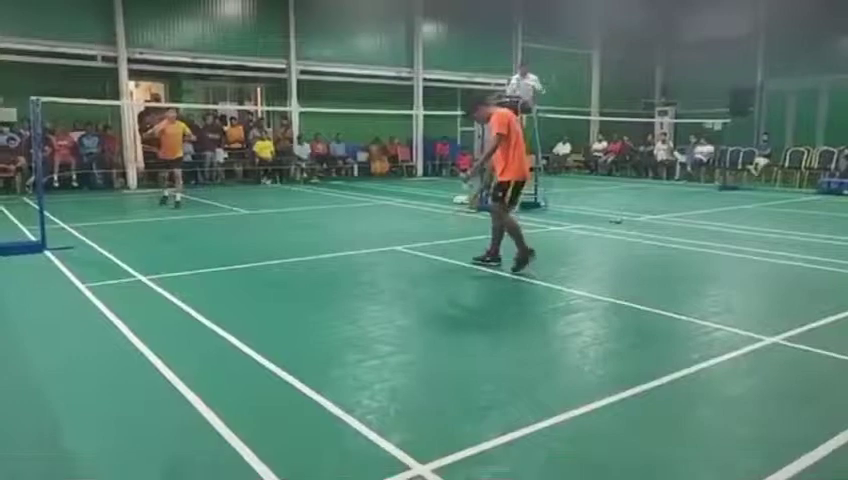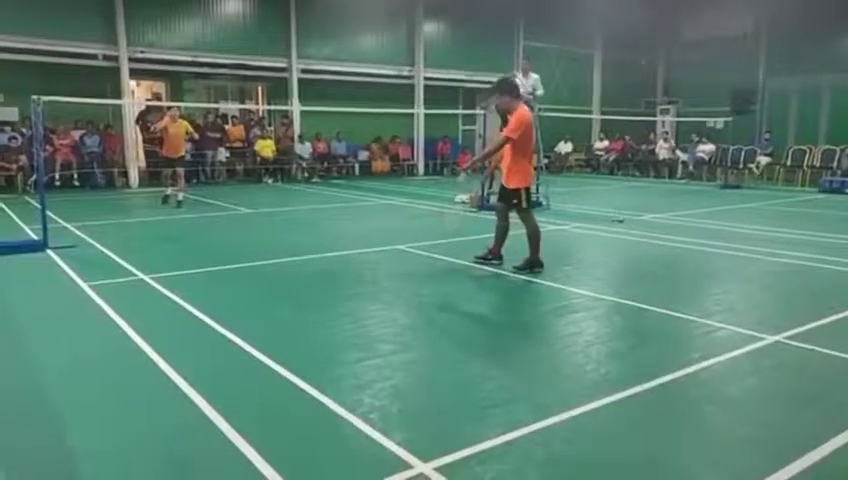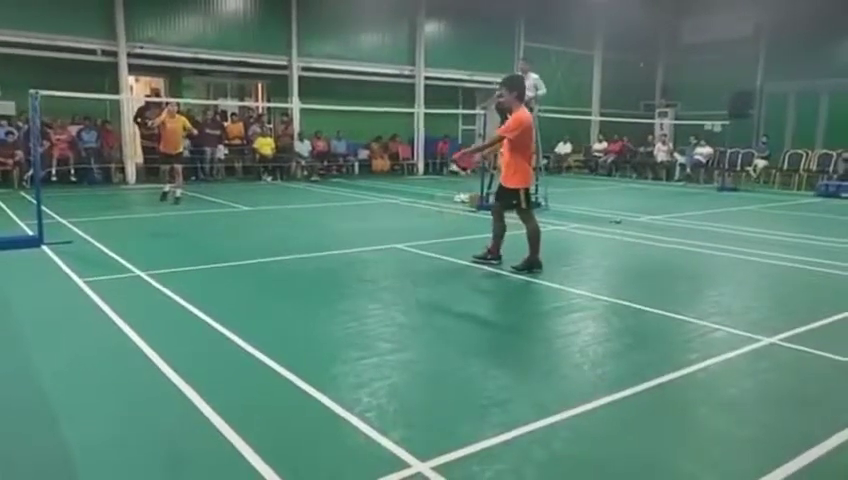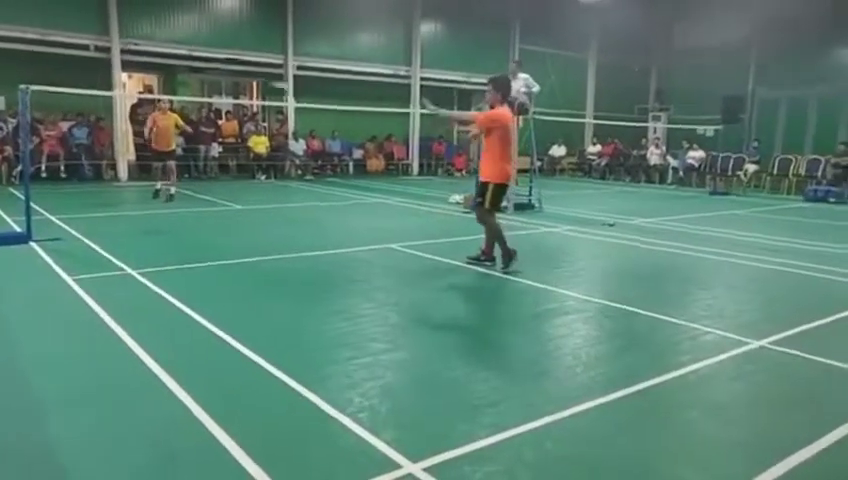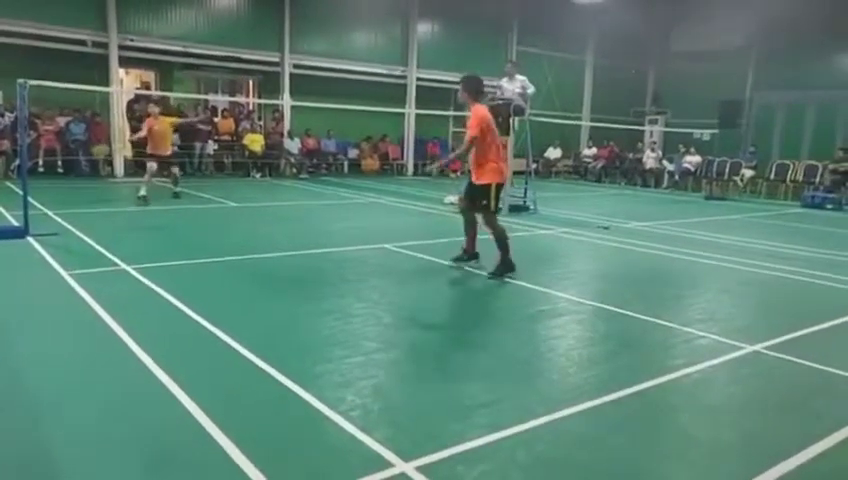
dt=0.5s
person 1, frame 1
left shoulder: (500, 115)
right shoulder: (500, 117)
left elbow: (494, 145)
left wrist: (475, 167)
right wrist: (489, 173)
left hip: (513, 173)
right hip: (507, 172)
left knee: (501, 211)
right knee: (496, 210)
left ankle: (524, 251)
right ankle: (493, 254)
person 1, frame 2
left shoulder: (521, 115)
right shoulder: (516, 115)
left elbow: (498, 145)
left wrist: (474, 162)
right wrist: (494, 166)
left hip: (519, 177)
right hip: (509, 175)
left knee: (526, 216)
right knee: (501, 212)
left ankle: (535, 261)
right ankle: (495, 253)
person 1, frame 3
left shoulder: (520, 117)
right shoulder: (517, 116)
left elbow: (492, 141)
right elbow: (502, 142)
left wrist: (466, 152)
right wrist: (479, 155)
left hip: (518, 177)
right hip: (508, 176)
left knee: (526, 217)
right knee: (497, 211)
left ankle: (534, 260)
right ankle: (494, 253)
person 1, frame 4
left shoulder: (497, 115)
right shoulder: (504, 114)
left elbow: (463, 118)
right elbow: (482, 129)
left wrist: (436, 110)
left hip: (495, 175)
right hip: (497, 173)
left knee: (483, 214)
right knee: (486, 213)
left ankle: (506, 251)
right ankle: (488, 253)
person 1, frame 5
left shoulder: (478, 114)
right shoulder: (478, 112)
left elbow: (466, 147)
left wrist: (443, 163)
left hip: (491, 174)
right hip: (480, 173)
left knee: (489, 218)
right knee: (465, 207)
left ankle: (506, 262)
right ankle: (469, 251)
